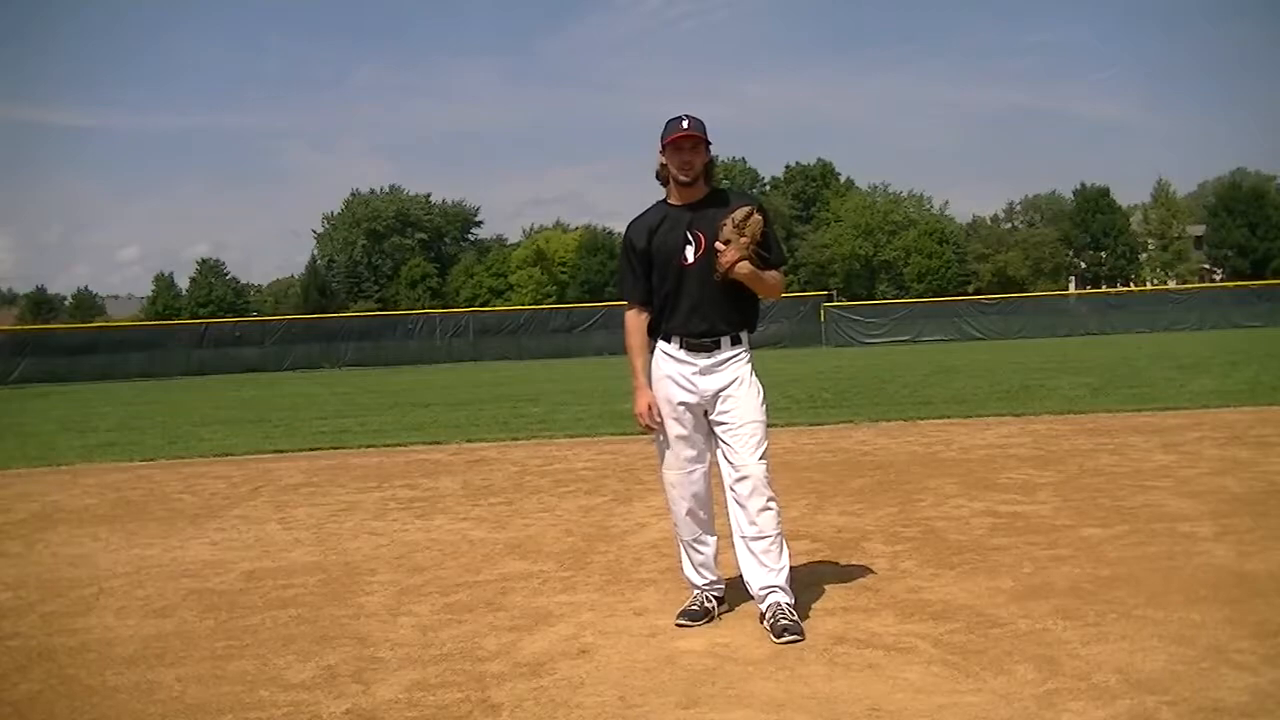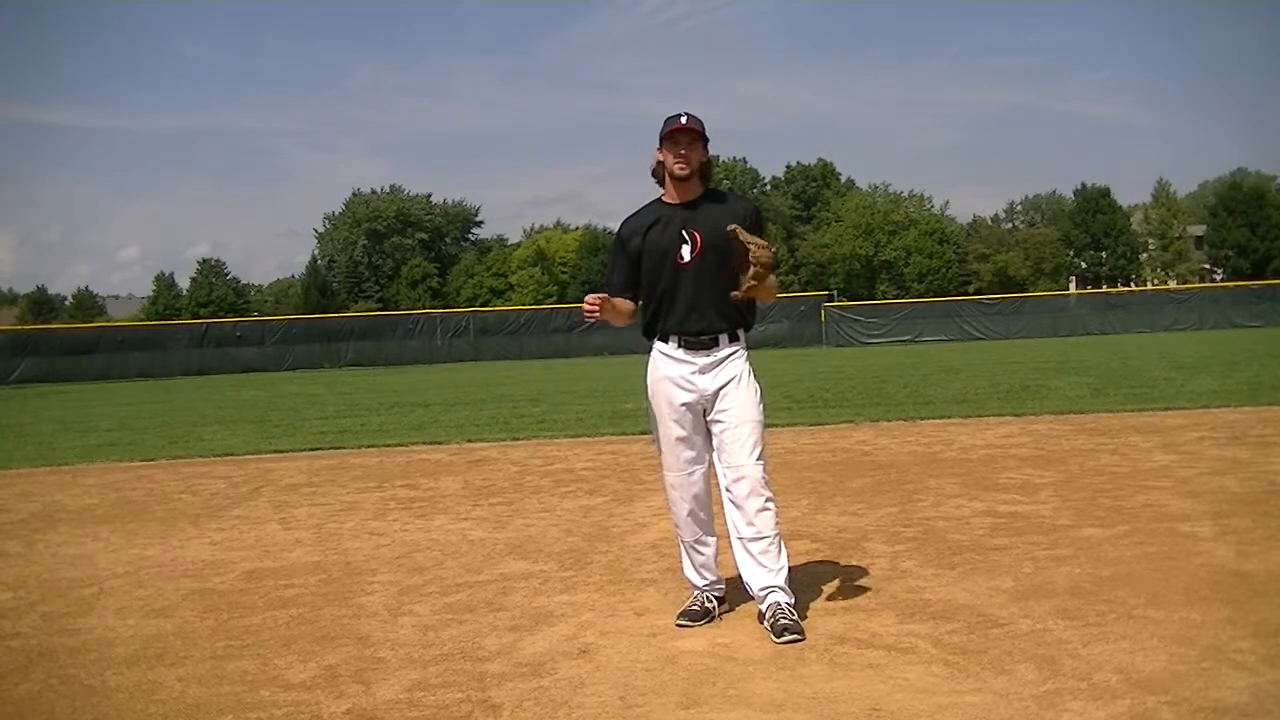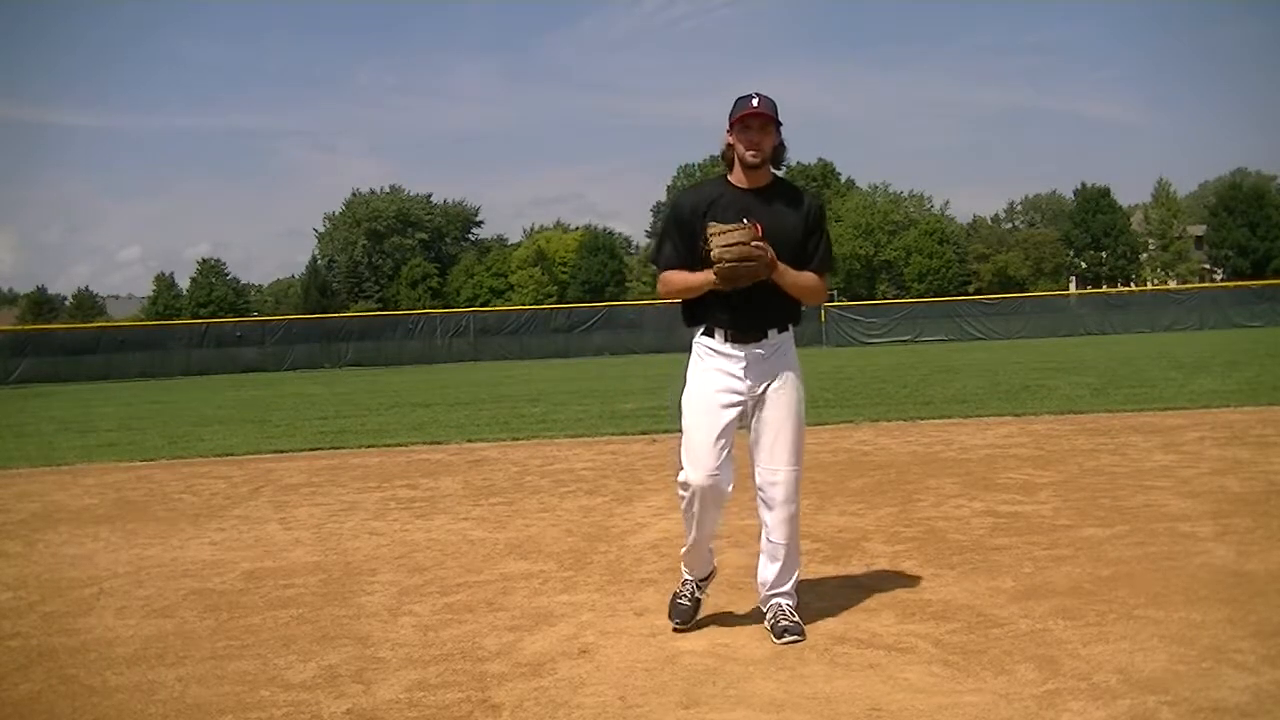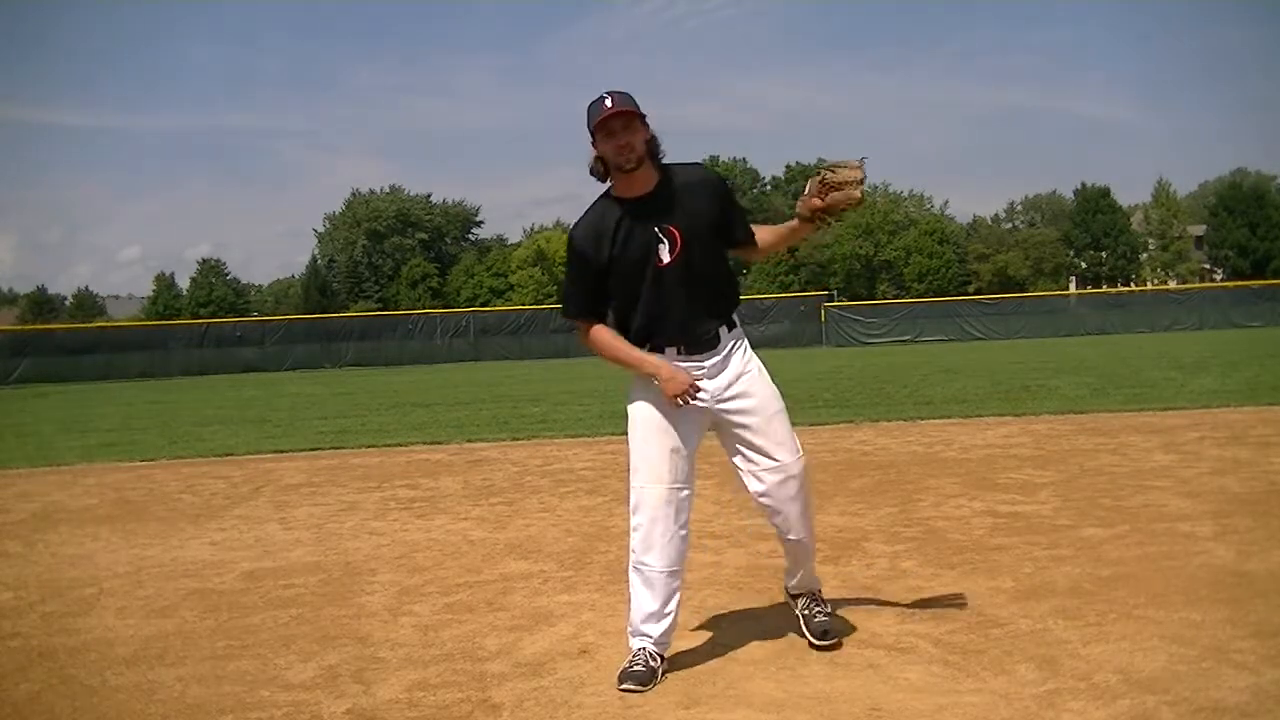
dt=1s
person 1, frame 1
left shoulder: (742, 209)
right shoulder: (643, 228)
left elbow: (776, 286)
right elbow: (636, 312)
left wrist: (745, 271)
right wrist: (641, 385)
left hip: (732, 362)
right hip: (673, 365)
left knee: (750, 478)
right knee: (684, 484)
left ankle: (774, 596)
right ankle: (705, 589)
person 1, frame 2
left shoulder: (738, 211)
right shoulder: (637, 226)
left elbow: (765, 288)
right elbow: (627, 307)
left wrist: (763, 275)
right wrist: (603, 307)
left hip: (728, 360)
right hip: (669, 364)
left knee: (746, 477)
right knee: (684, 484)
left ankle: (773, 595)
right ankle: (706, 588)
person 1, frame 3
left shoulder: (803, 205)
right shoulder: (693, 202)
left elbow: (817, 290)
right elbow: (666, 284)
left wrist: (774, 268)
right wrist: (717, 274)
left hip: (777, 355)
right hip: (714, 355)
left knee: (780, 483)
right knee: (701, 476)
left ankle: (778, 597)
right ankle: (696, 573)
person 1, frame 4
left shoulder: (704, 186)
right shoulder: (591, 231)
left elbow: (747, 243)
right elbow: (590, 325)
left wrist: (802, 221)
right wrist: (655, 368)
left hip: (731, 357)
right hip: (661, 375)
left knee: (785, 475)
right knee: (657, 510)
left ankle: (803, 587)
right ankle: (648, 644)
